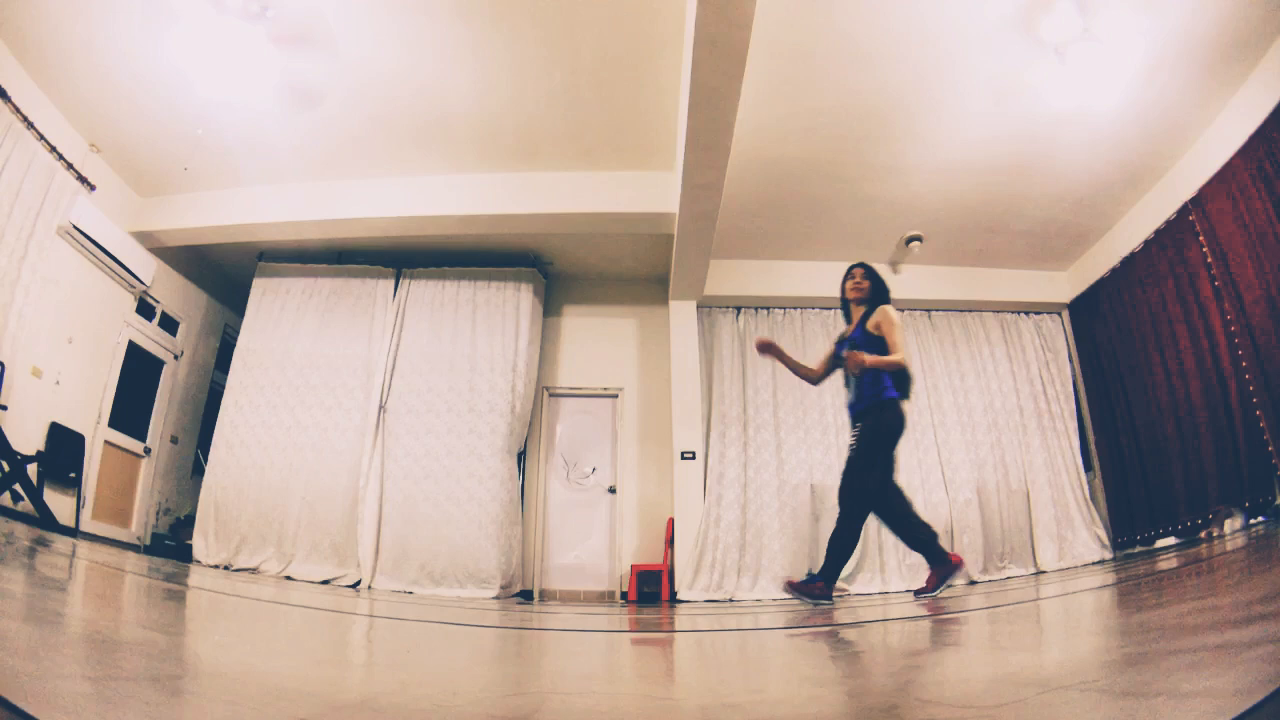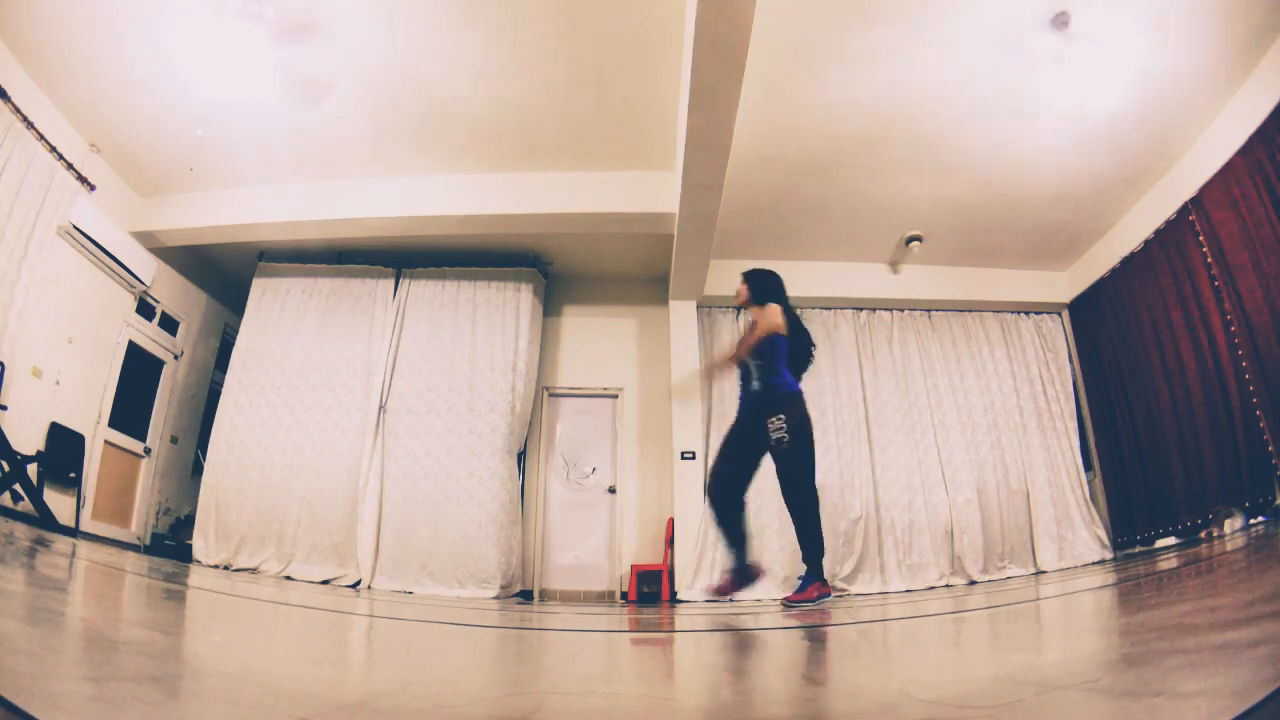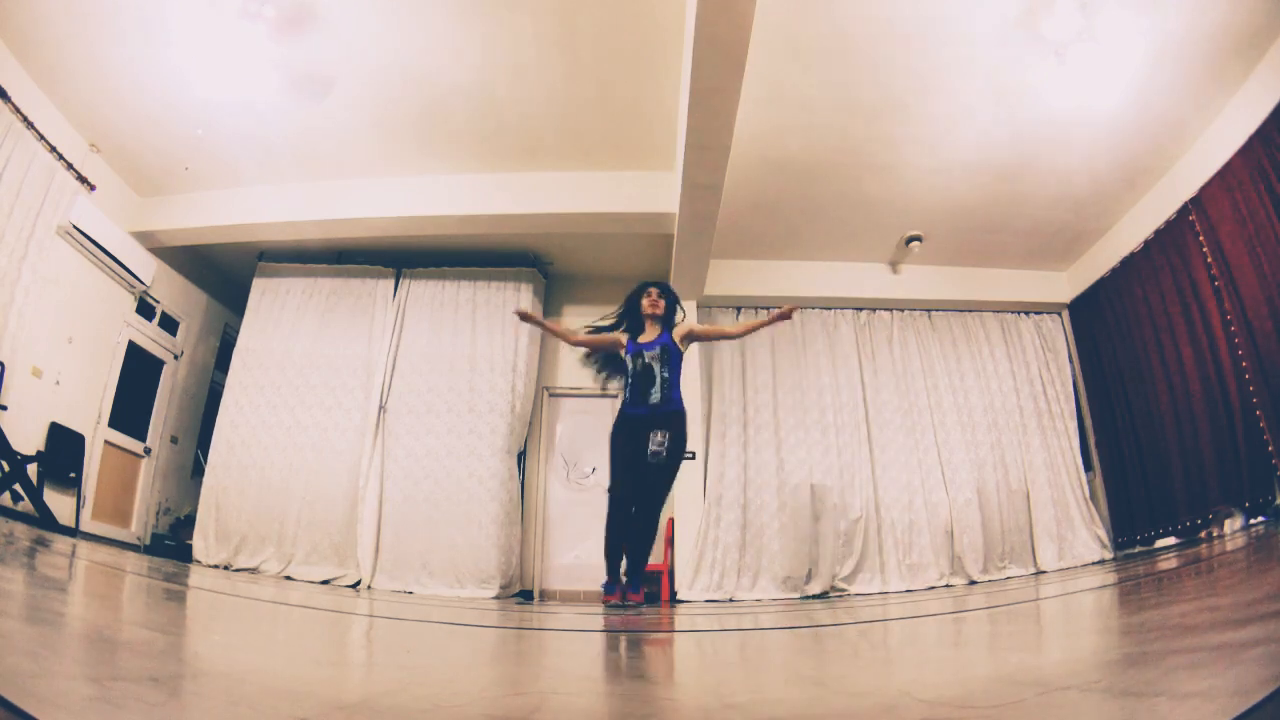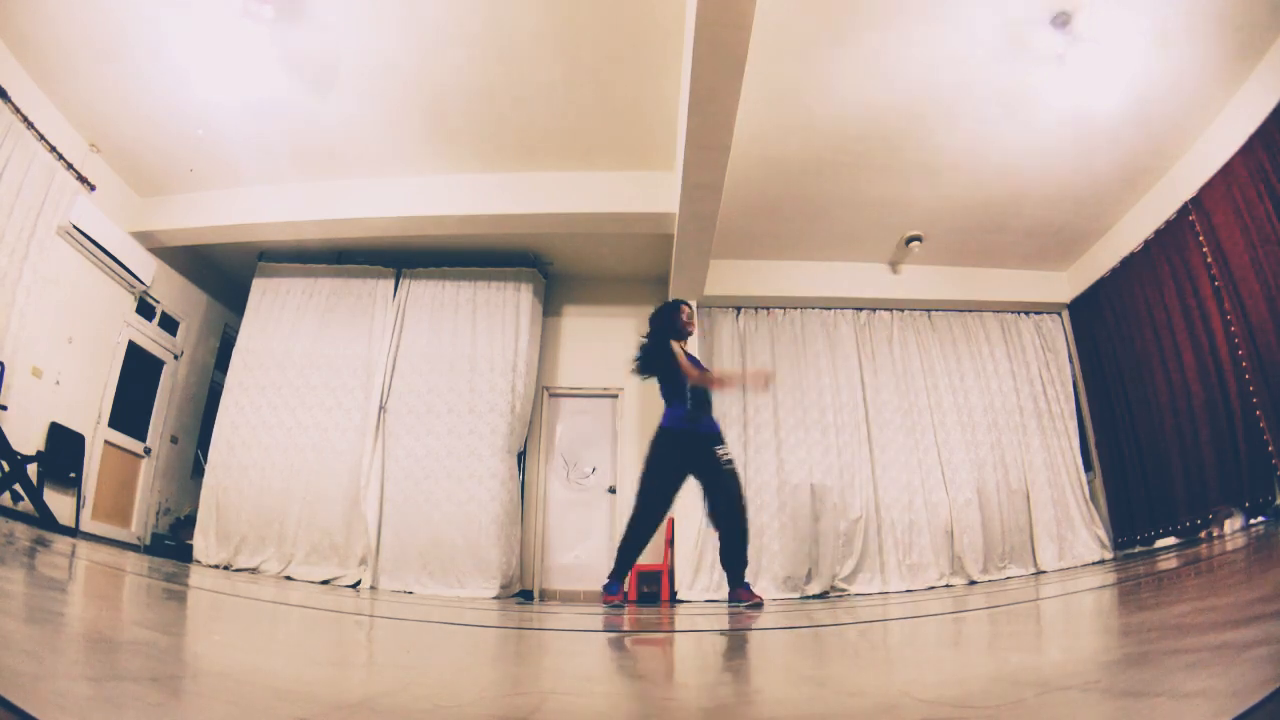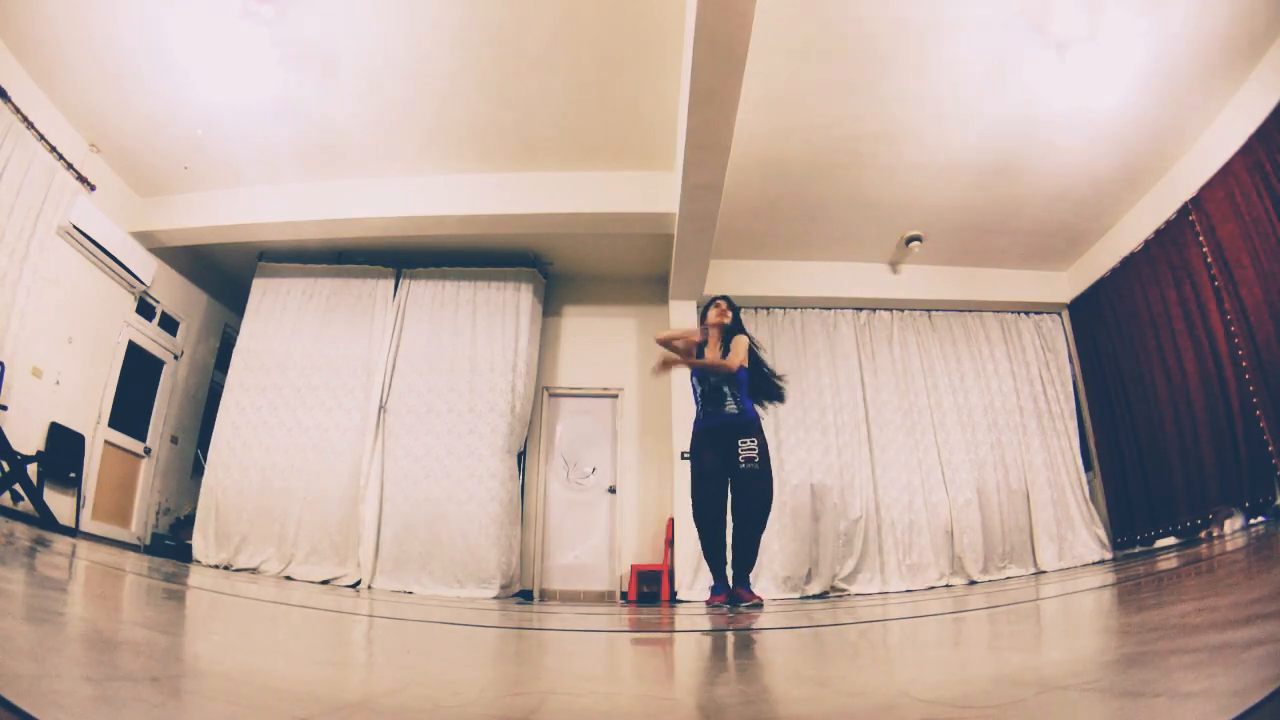
dt=0.7s
person 1, frame 1
left shoulder: (883, 315)
right shoulder: (844, 335)
left elbow: (900, 361)
right elbow: (816, 376)
left wrist: (869, 360)
right wrist: (781, 356)
left hip: (881, 415)
right hip: (863, 419)
left knee: (853, 496)
right knee: (882, 499)
left ankle: (823, 581)
right ankle: (942, 560)
person 1, frame 2
left shoulder: (772, 311)
right shoulder: (754, 325)
left elbow: (739, 352)
left wrist: (705, 374)
left hip: (783, 408)
right hip: (750, 415)
left knee: (798, 493)
right knee: (721, 488)
left ankle: (816, 580)
right ankle: (741, 565)
person 1, frame 3
left shoulder: (678, 333)
right shoulder: (624, 339)
left elbow: (730, 331)
right elbow: (577, 339)
left wrist: (770, 319)
right wrist: (538, 322)
left hip: (668, 423)
right hip: (630, 424)
left knee: (649, 502)
right knee: (621, 499)
left ankle: (633, 581)
right ankle: (614, 580)
person 1, frame 4
left shoulder: (681, 353)
right shoulder: (668, 347)
right elbow: (700, 378)
right wrist: (746, 378)
left hip: (707, 440)
right hip: (675, 440)
left knee: (732, 509)
right knee: (648, 514)
left ankle: (737, 584)
right ankle: (615, 582)
person 1, frame 5
left shoulder: (739, 342)
right shoulder: (694, 349)
left elbow: (729, 364)
right elbow: (662, 339)
left wrist: (684, 361)
right wrist: (696, 334)
left hip: (744, 433)
right hip: (706, 437)
left knee: (753, 504)
right knee: (707, 509)
left ankle: (741, 583)
right ankle: (720, 584)
